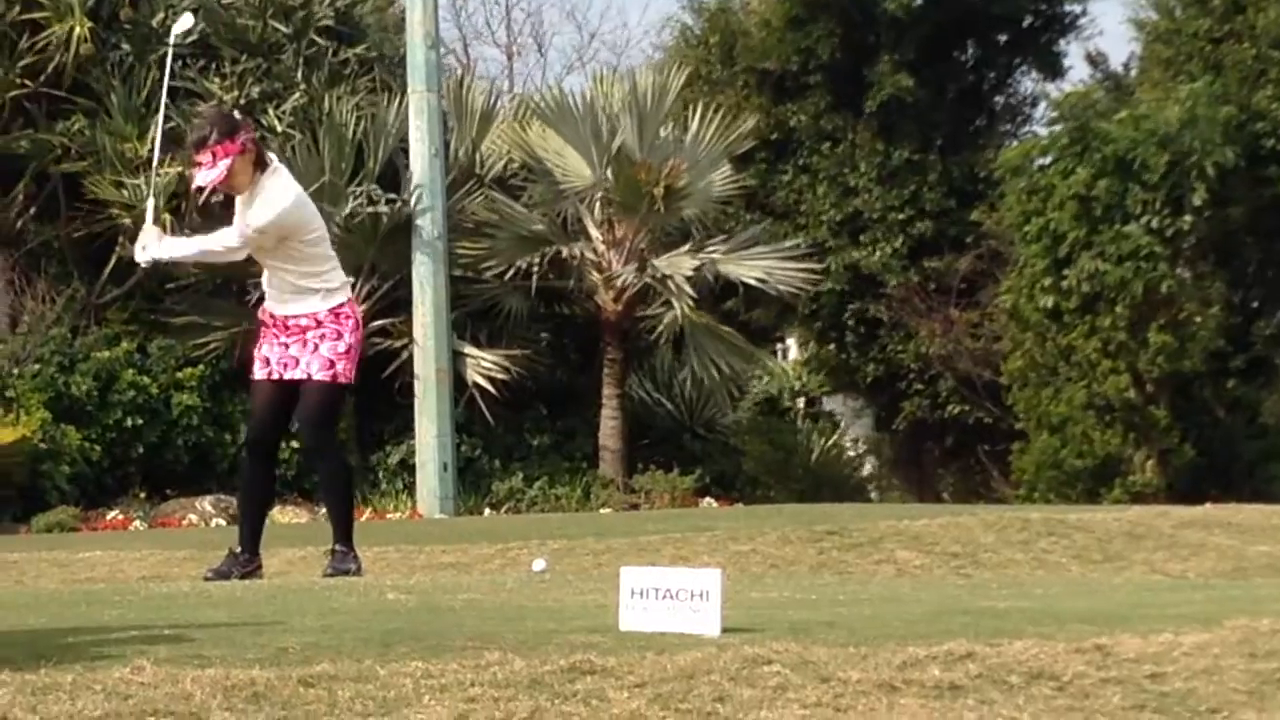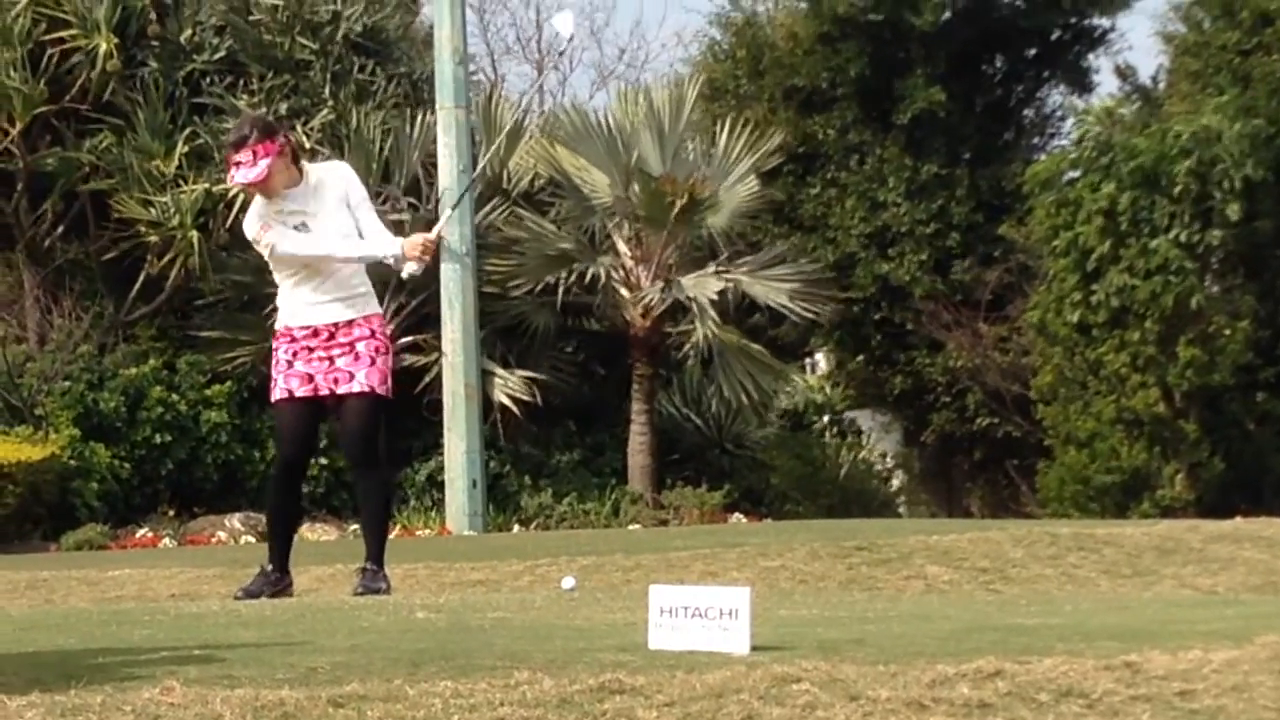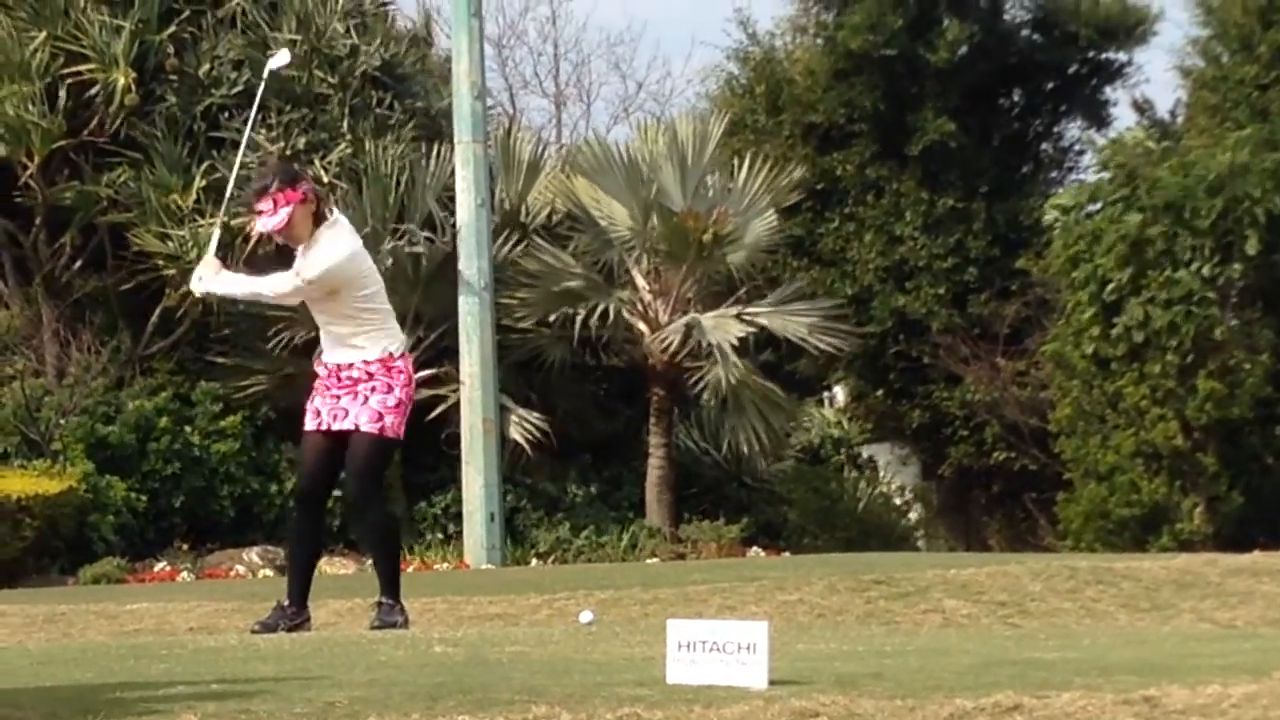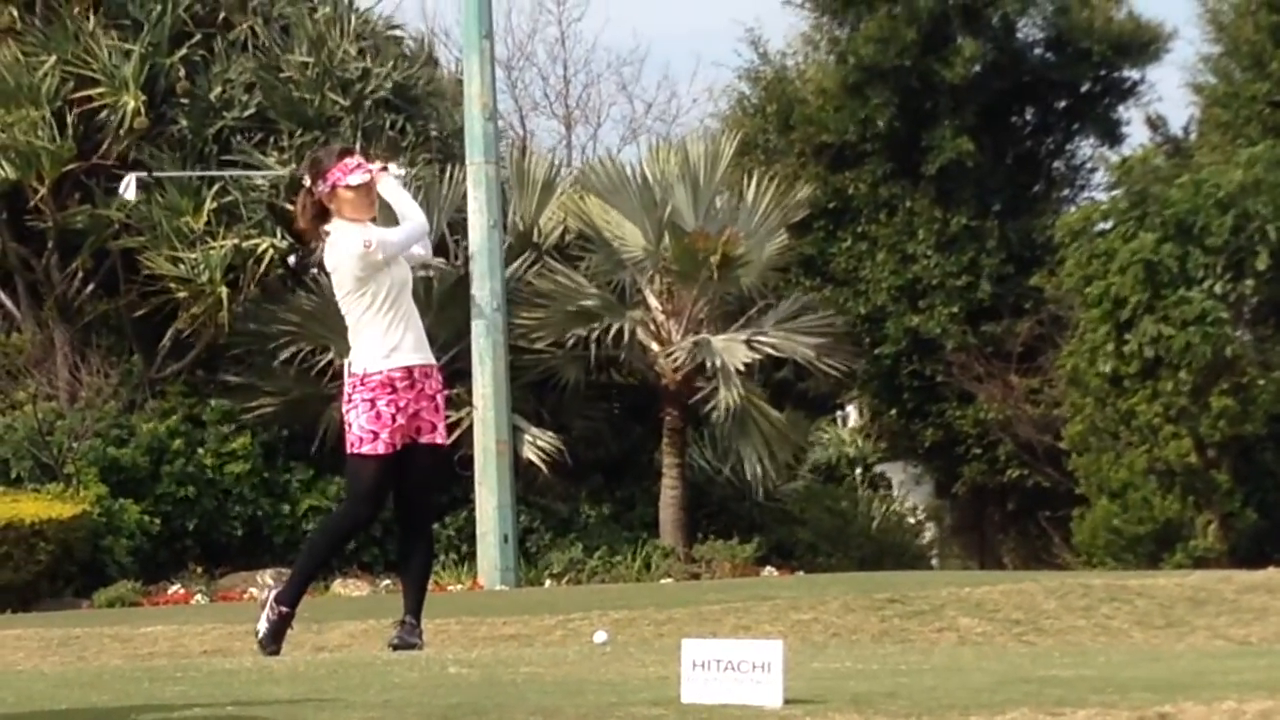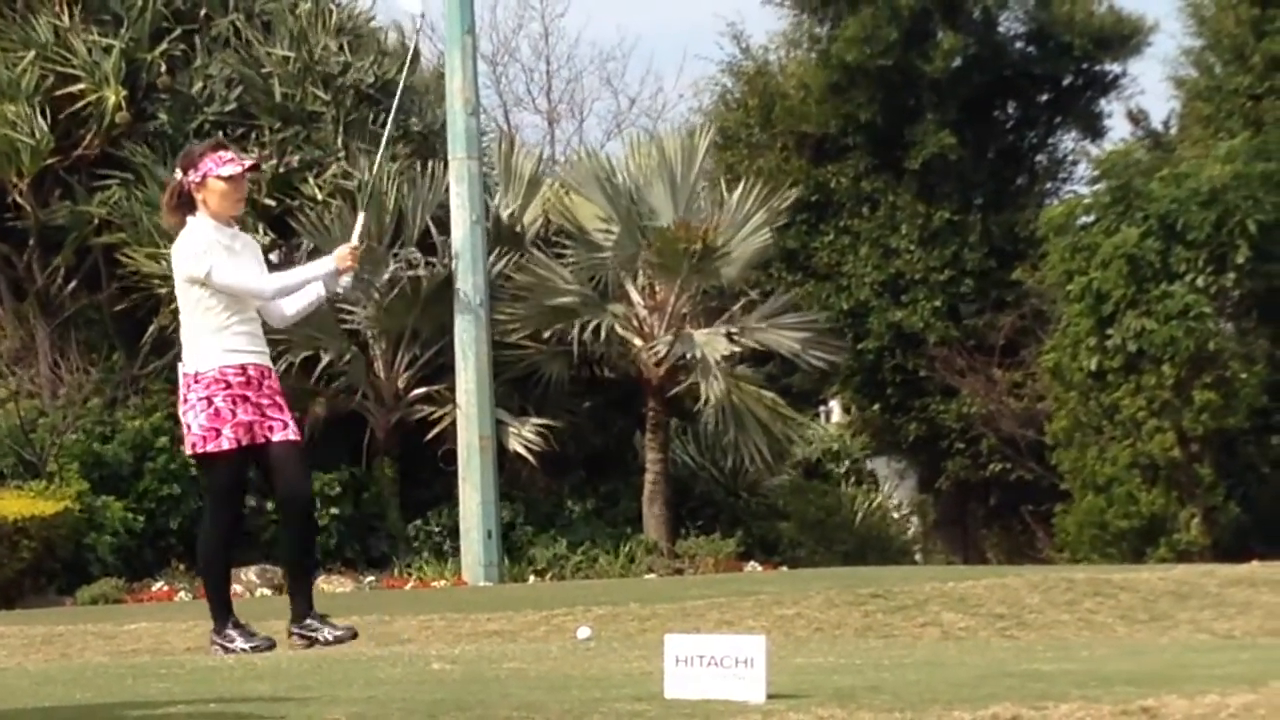
dt=1s
person 1, frame 1
left shoulder: (275, 202)
right shoulder: (253, 181)
left elbow: (222, 245)
right elbow: (228, 246)
left wrist: (157, 247)
right wrist: (165, 244)
left hip: (326, 320)
right hip: (281, 323)
left knee: (317, 435)
right knee: (259, 438)
left ankle: (344, 549)
right ankle: (246, 552)
person 1, frame 2
left shoulder: (336, 176)
right shoulder: (258, 222)
left elbow: (373, 233)
right elbow: (328, 251)
left wrist: (405, 249)
right wrist: (396, 249)
left hip: (357, 332)
right hip: (298, 341)
left knee: (363, 452)
right knee: (289, 459)
left ankle: (374, 565)
right ankle: (276, 569)
person 1, frame 3
left shoulder: (331, 254)
right shoulder: (318, 231)
left elbow: (274, 289)
left wrist: (213, 279)
left hip: (381, 371)
right hip: (337, 374)
left knee: (362, 489)
right knee: (308, 491)
left ankle: (390, 601)
right ankle: (293, 605)
person 1, frame 4
left shoulder: (362, 238)
right shoulder: (355, 244)
left elbow: (421, 250)
right elbow: (418, 228)
left wrist: (387, 181)
right wrist: (391, 186)
left hip: (420, 378)
right hip: (377, 386)
left knee: (417, 508)
right knee: (361, 505)
left ankle: (411, 619)
right ankle: (284, 599)
person 1, frame 5
left shoulder: (244, 243)
right shoulder: (192, 246)
left elbow: (272, 313)
right elbow: (265, 288)
left wrist: (326, 285)
right wrist: (329, 265)
left hip: (260, 380)
right hip: (211, 385)
left knee: (298, 499)
right knee: (225, 508)
left ankle: (304, 614)
right ankle: (225, 626)
